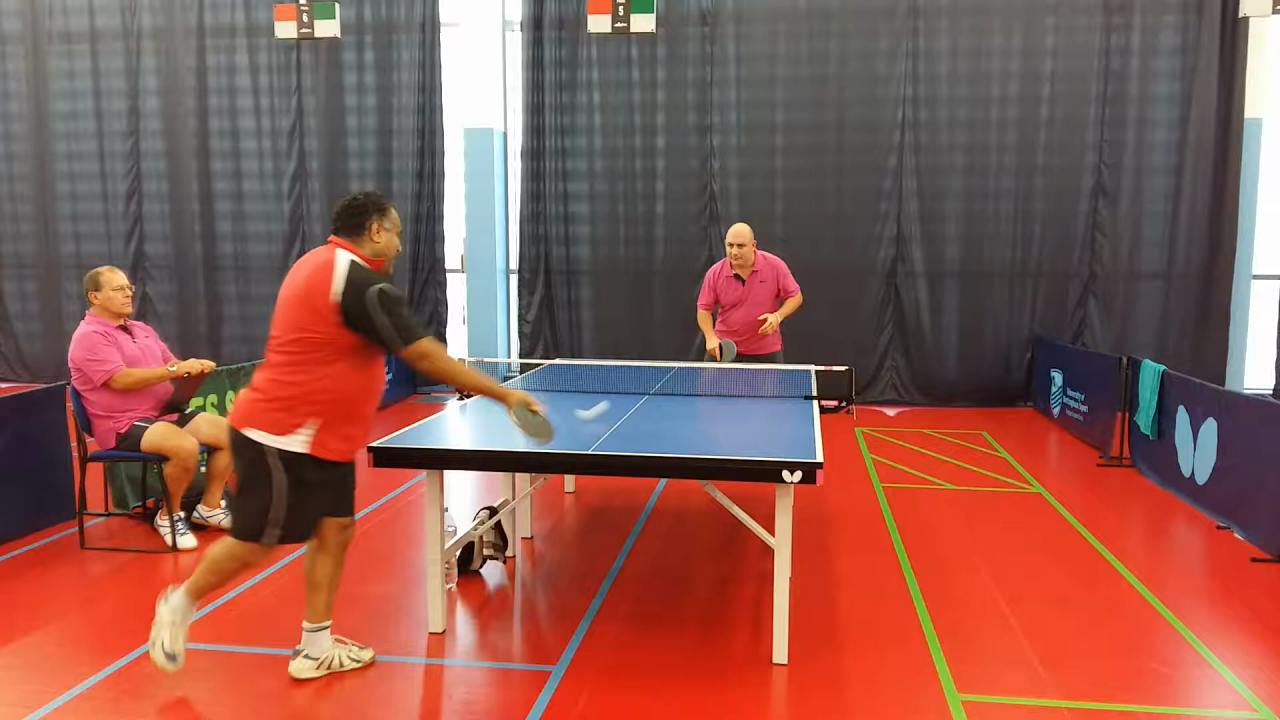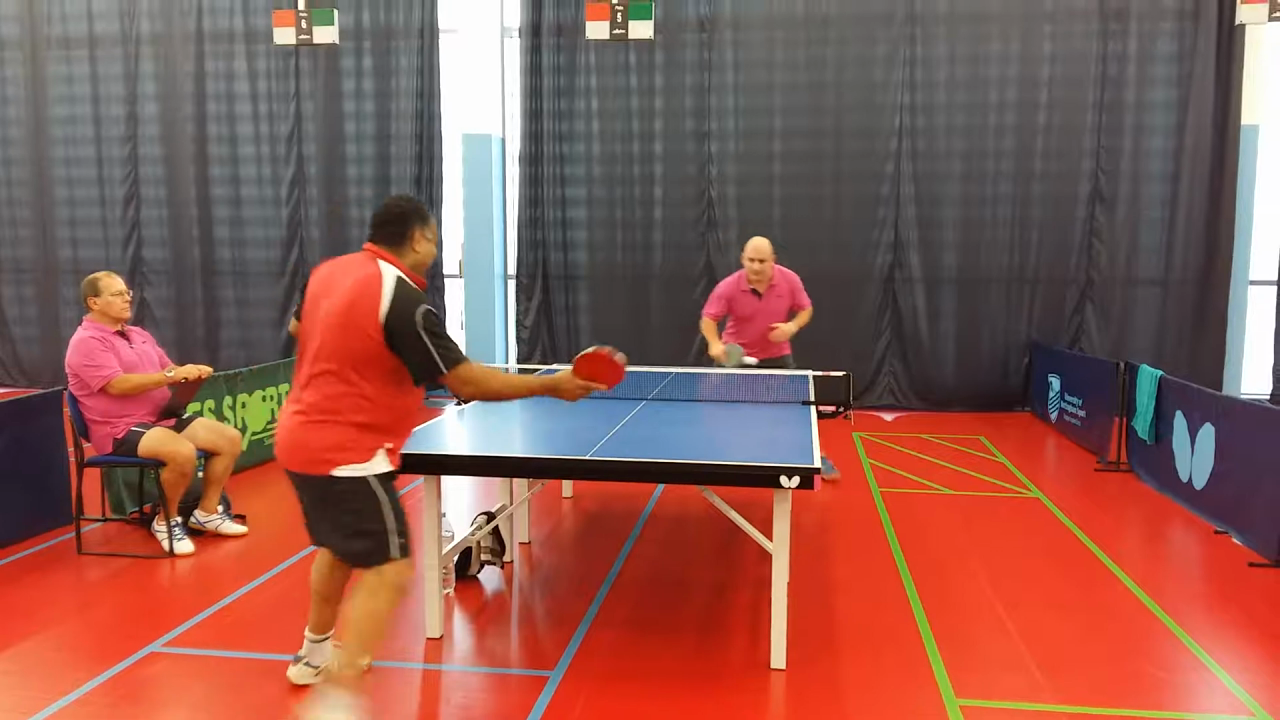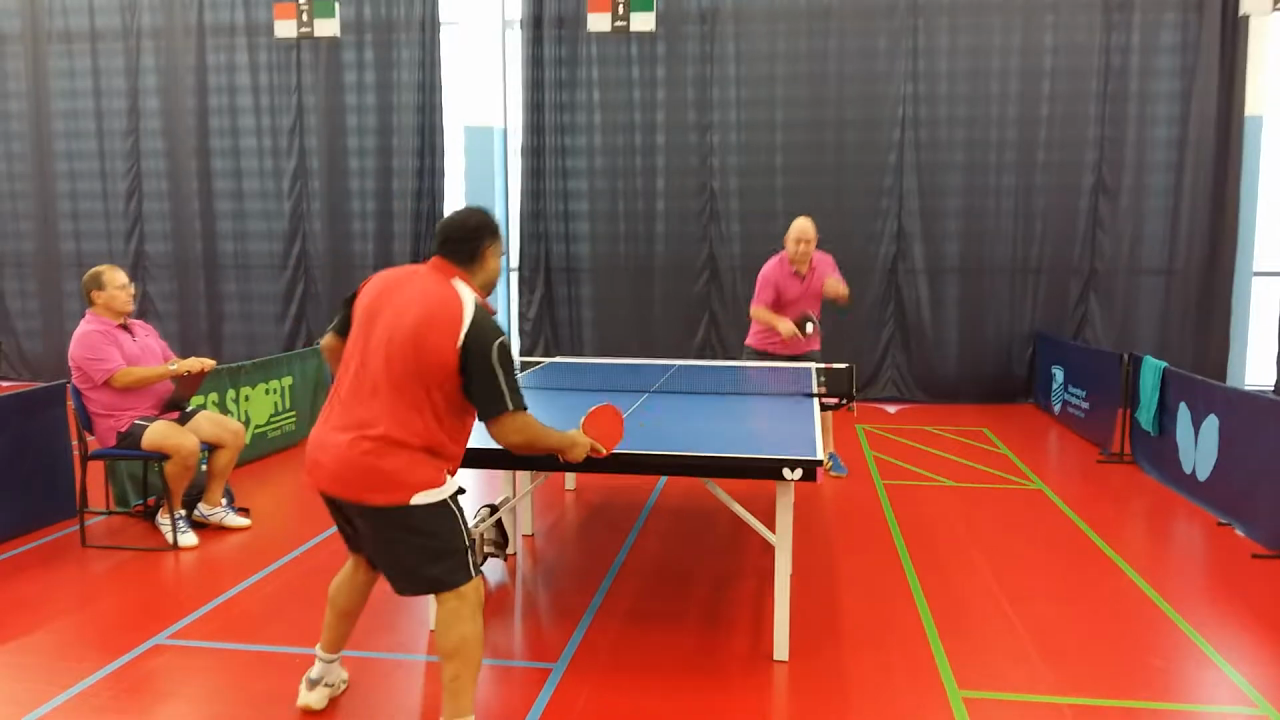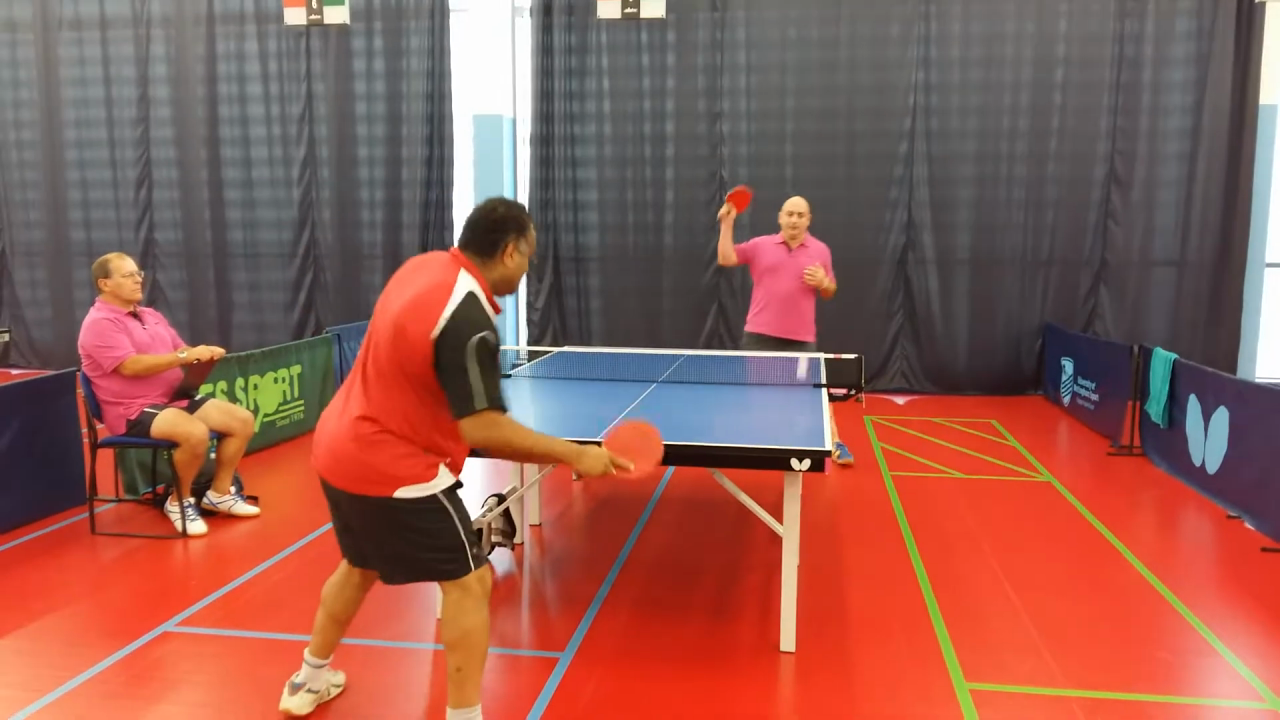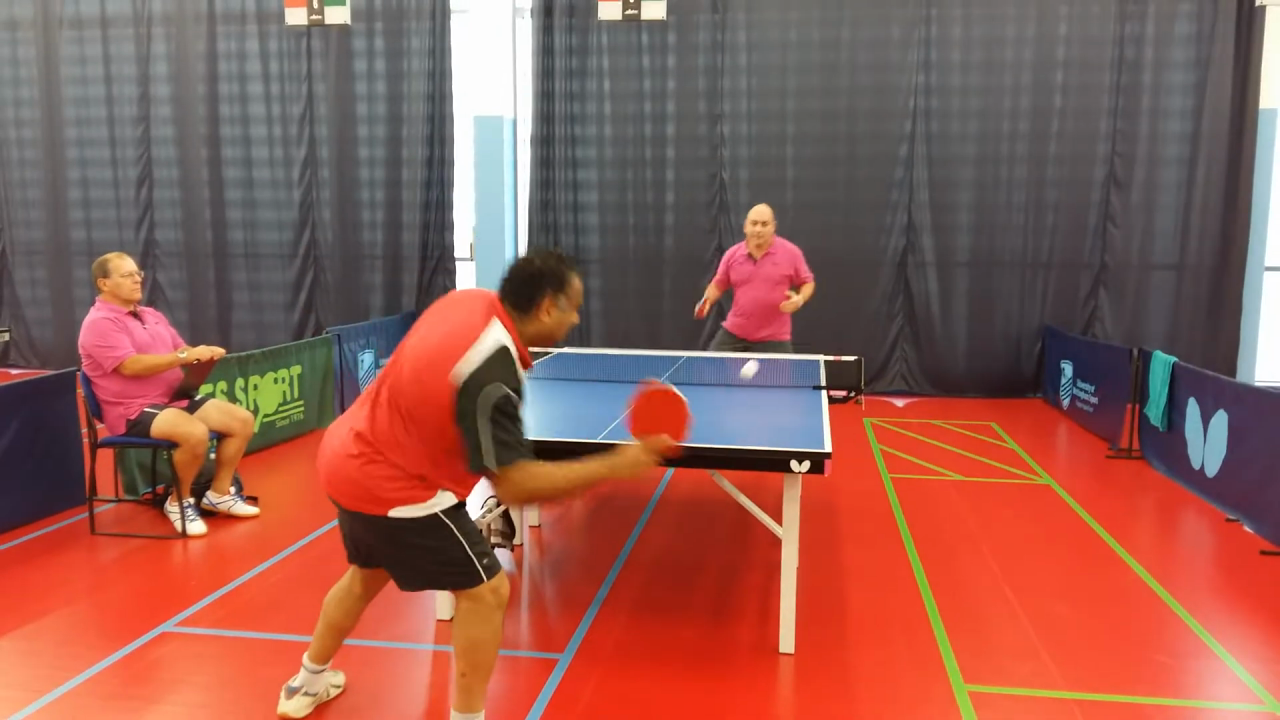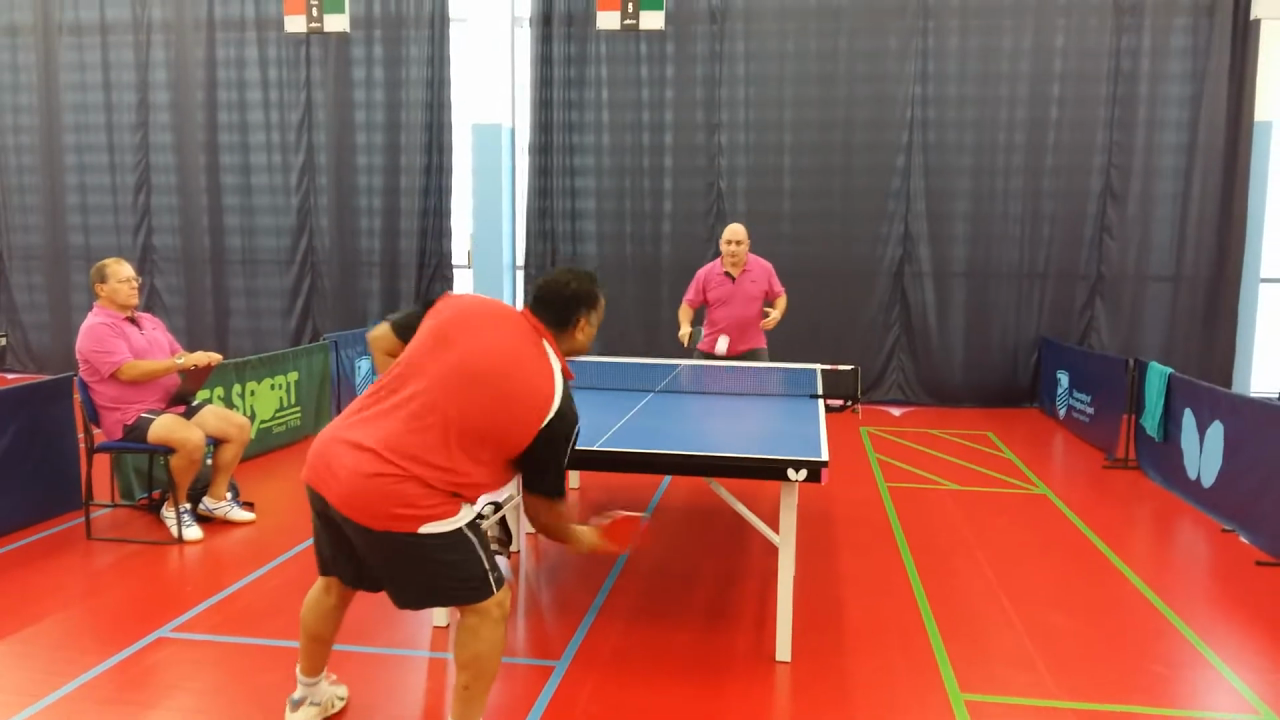
dt=0.3s
person 1, frame 1
left shoulder: (314, 263)
right shoulder: (359, 281)
right elbow: (426, 355)
right wrist: (503, 393)
left hip: (313, 434)
right hip: (281, 432)
left knee: (332, 529)
right knee: (255, 542)
left ankle: (315, 645)
right ankle: (179, 603)
person 1, frame 2
left shoulder: (329, 271)
right shoulder: (405, 297)
left elbow: (300, 327)
right elbow: (465, 380)
right wrist: (552, 383)
left hip: (304, 438)
right hip: (345, 452)
left knee: (343, 548)
right knee: (389, 572)
left ankle: (313, 653)
person 1, frame 3
left shoulder: (380, 283)
right shoulder: (480, 329)
left elbow: (332, 347)
right elbow: (511, 431)
right wrist: (568, 443)
left hip: (329, 461)
right hip: (400, 479)
left knee: (365, 559)
right knee: (461, 595)
left ankle: (321, 674)
person 1, frame 4
left shoulder: (419, 266)
right shoulder: (471, 322)
right elbow: (484, 431)
right wrist: (575, 455)
left hip: (338, 450)
right hip: (395, 471)
left knee: (360, 566)
right knee: (470, 583)
person 1, frame 5
left shoulder: (468, 301)
right shoulder: (491, 375)
right elbow: (516, 485)
right wrist: (612, 466)
left hip: (344, 459)
right hip: (387, 488)
left knee: (371, 570)
right knee: (487, 594)
left ankle: (309, 682)
person 1, frame 6
left shoulder: (458, 306)
right shoulder: (554, 403)
right elbow: (544, 512)
right wrist: (580, 537)
left hip: (328, 467)
right hip: (403, 504)
left knee: (337, 582)
right knee: (488, 606)
person 2, frame 1
left shoulder: (142, 329)
right shoulder: (90, 336)
left elbow: (171, 364)
right elbow: (120, 380)
left wrist: (191, 367)
right wrist: (174, 369)
left hip: (166, 412)
right hip: (125, 425)
left knee: (229, 433)
right knee: (187, 447)
left ankle: (209, 507)
right ankle: (168, 515)
person 2, frame 2
left shoulder: (140, 335)
right shoulder: (87, 342)
left elbow: (167, 369)
right elbow: (117, 385)
left wrist: (190, 372)
right wrist: (172, 375)
left hip: (163, 417)
right hip: (122, 430)
left knee: (230, 438)
right knee: (183, 453)
left ankle: (207, 512)
right ankle: (166, 521)
person 2, frame 3
left shoulder: (142, 328)
right shoulder: (90, 336)
left elbow: (170, 362)
right elbow: (121, 379)
left wrist: (194, 365)
right wrist: (175, 368)
left hip: (165, 411)
right hip: (125, 423)
left knee: (234, 431)
right knee: (187, 445)
left ankle: (211, 505)
right ankle: (170, 513)
person 2, frame 4
left shoulder: (152, 316)
right shoulder: (100, 323)
left elbow: (180, 350)
right elbow: (130, 366)
left wrist: (202, 354)
right wrist: (185, 356)
left hip: (174, 398)
right hip: (135, 411)
left knee: (243, 420)
right knee: (196, 433)
left ankle: (219, 493)
right ankle: (179, 501)
person 2, frame 5
left shoulder: (153, 316)
right shoulder: (100, 323)
left elbow: (180, 350)
right elbow: (131, 366)
left wrist: (203, 354)
right wrist: (185, 356)
left hip: (175, 398)
right hip: (135, 411)
left knee: (242, 420)
right knee: (196, 433)
left ankle: (219, 493)
right ankle: (179, 501)
person 2, frame 6
left shoulder: (150, 321)
right shoulder: (97, 328)
left elbow: (178, 355)
right elbow: (128, 371)
left wrist: (200, 359)
right wrist: (183, 362)
left hip: (173, 404)
right hip: (132, 416)
left knee: (239, 426)
right knee: (192, 439)
left ankle: (215, 499)
right ankle: (175, 507)
person 3, frame 1
left shoulder: (775, 266)
right shoulder: (715, 273)
left elbow: (795, 297)
right elbow: (703, 309)
left wrist: (778, 316)
right wrist: (710, 337)
left hip: (766, 350)
person 3, frame 2
left shoulder: (789, 279)
right shoulder: (729, 286)
left elbow: (806, 309)
right elbow: (707, 319)
left wrist: (793, 326)
right wrist: (714, 343)
left hip: (777, 356)
left ankle: (817, 457)
person 3, frame 3
left shoulder: (826, 263)
right shoulder: (772, 271)
left elbow: (842, 297)
right elbow: (756, 311)
left wrist: (840, 291)
right wrist: (779, 323)
left hip: (806, 349)
right hip: (764, 349)
left ankle: (829, 454)
person 3, frame 4
left shoulder: (820, 250)
right shoulder: (760, 245)
left elbow: (829, 292)
right elbow: (725, 259)
left wrist: (824, 282)
right wrist: (727, 225)
left hip: (801, 338)
right hip: (760, 335)
left ankle: (835, 444)
person 3, frame 5
left shoulder: (791, 253)
right shoulder: (732, 255)
left elbow: (808, 283)
right elbow: (717, 285)
left wrist: (800, 298)
right wrist: (706, 301)
left hip: (774, 338)
right hip: (734, 333)
person 3, frame 6
left shoulder: (764, 269)
right shoulder: (705, 273)
left elbow: (779, 296)
right elbow: (688, 305)
left wrist: (777, 313)
right wrist: (685, 325)
left hip: (752, 350)
right hip: (710, 350)
